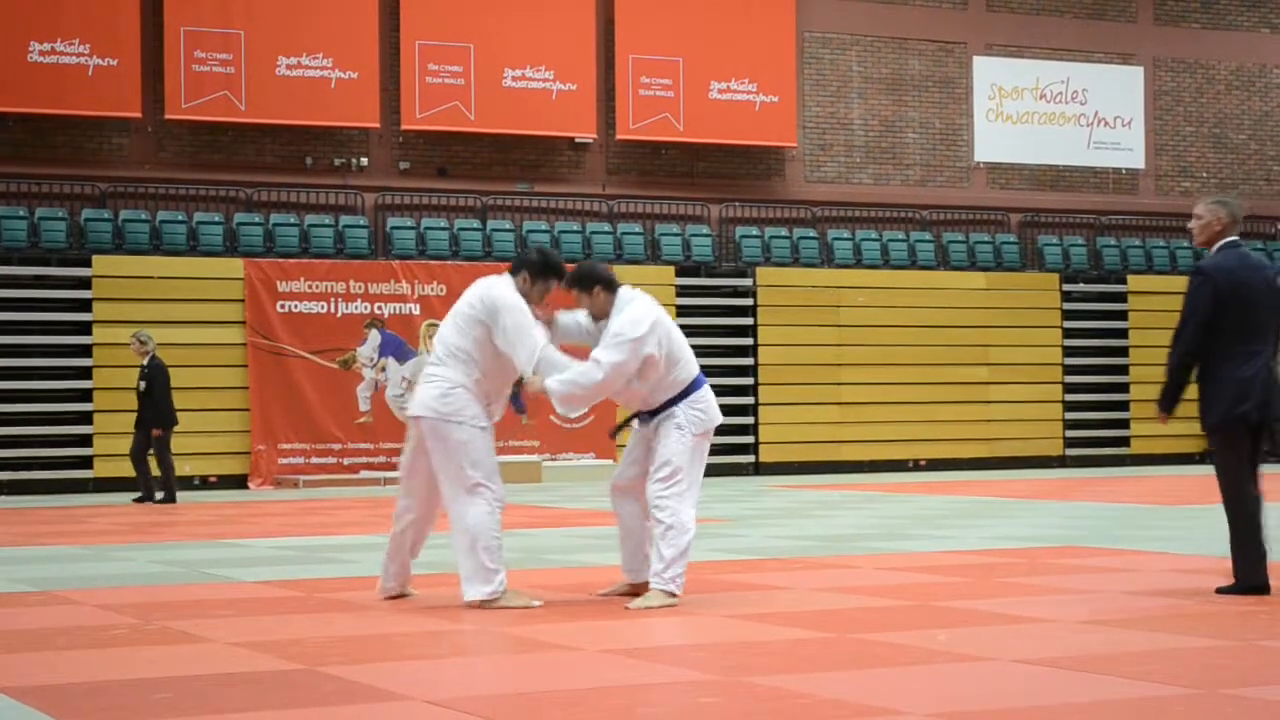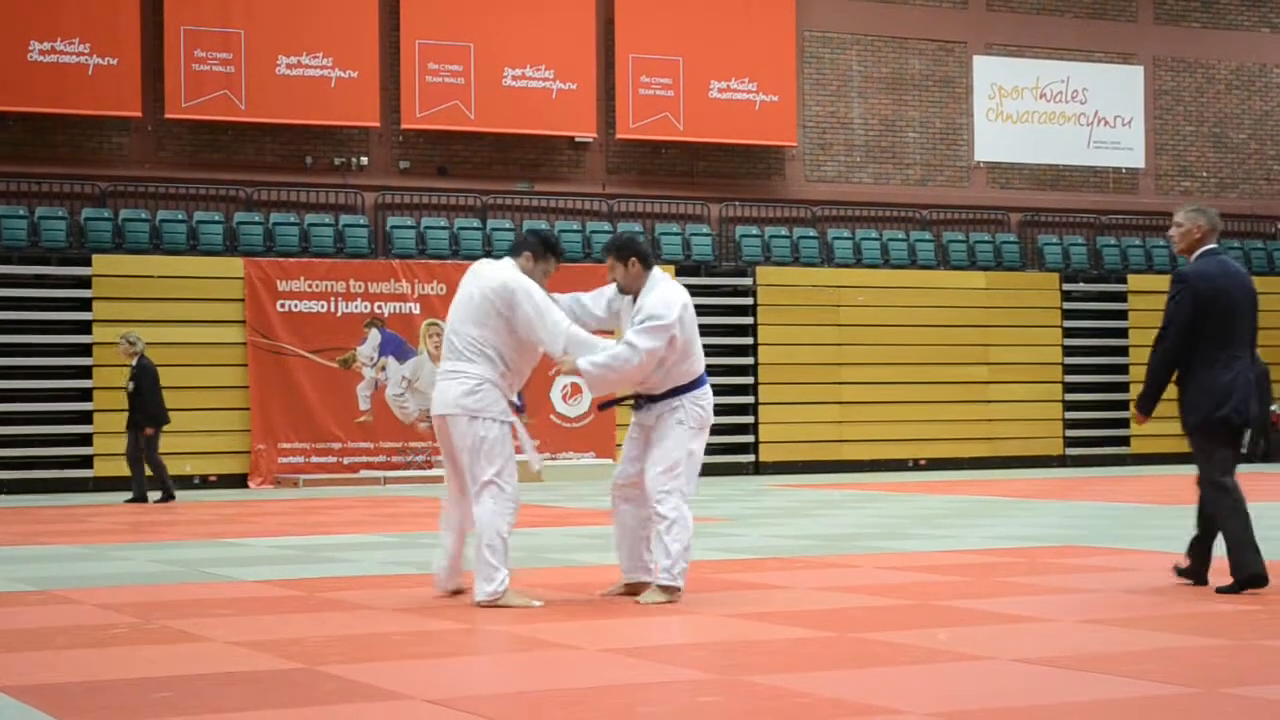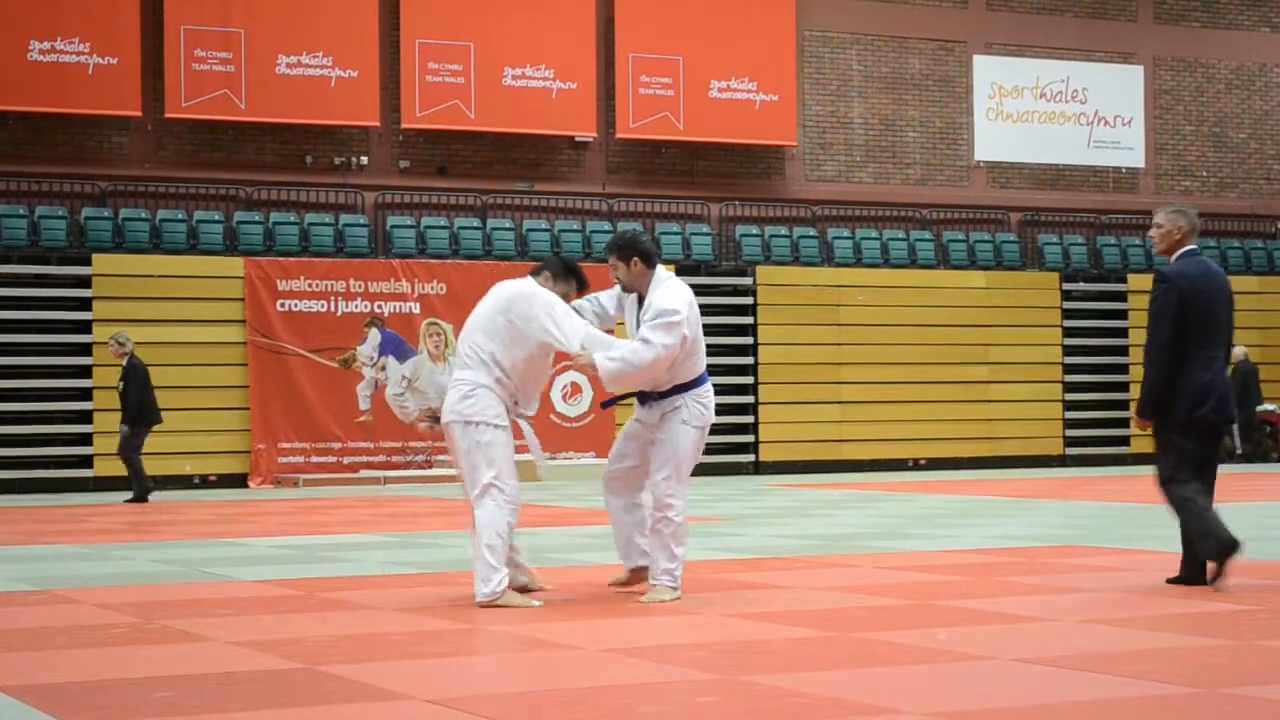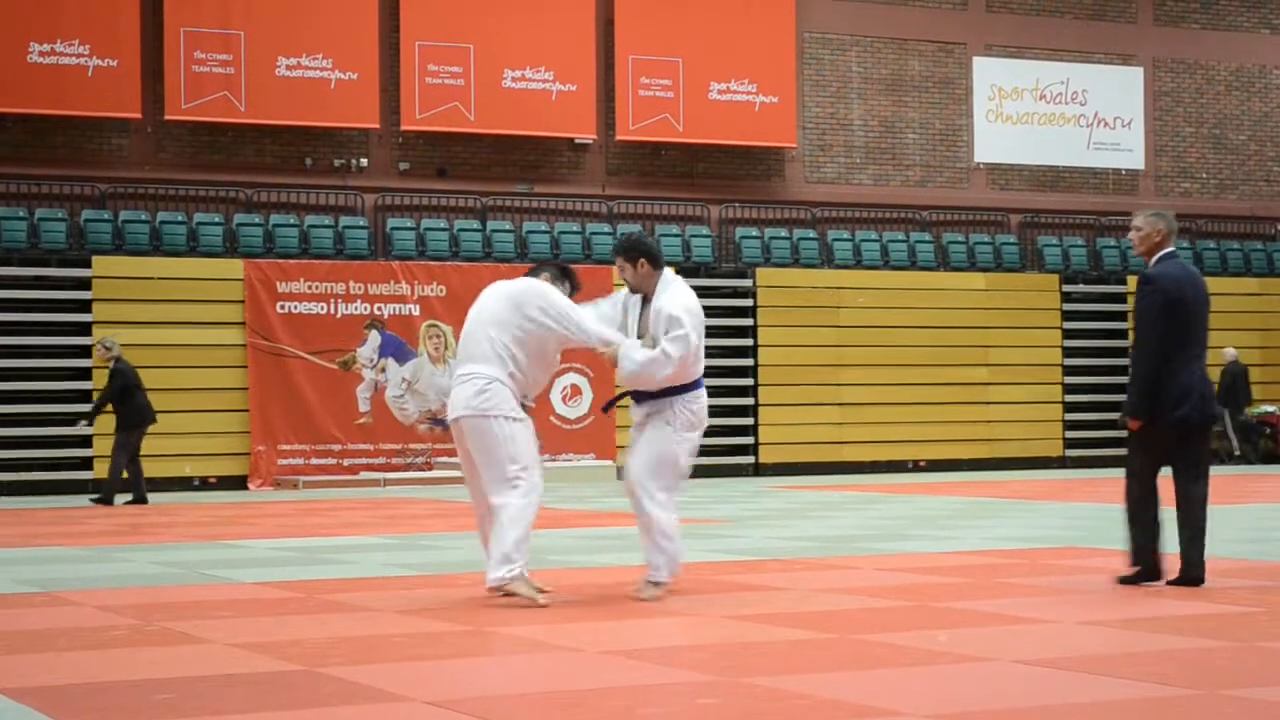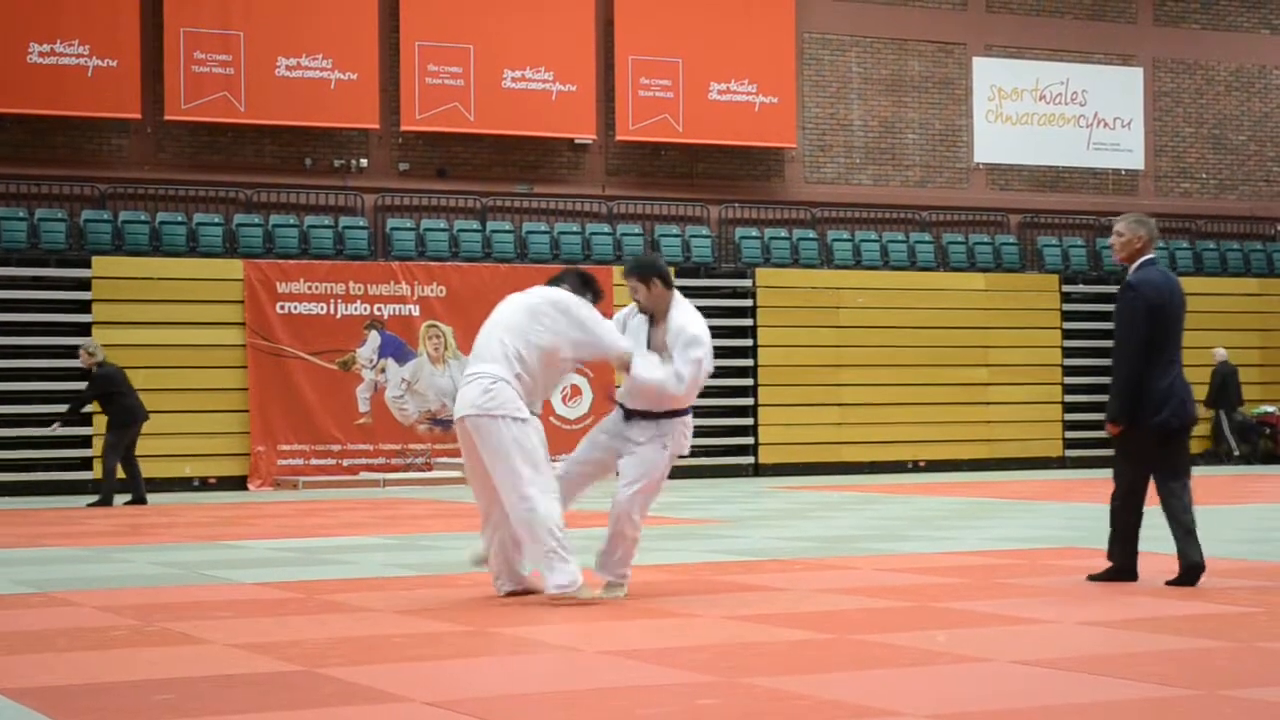
dt=0.2s
person 1, frame 1
left shoulder: (1210, 271)
left elbow: (1188, 341)
left wrist: (1168, 399)
left hip: (1227, 395)
left knee: (1236, 485)
right knee: (1246, 482)
person 1, frame 2
left shoulder: (1190, 277)
right shoulder: (1240, 275)
left elbow: (1169, 346)
right elbow: (1249, 340)
left wrist: (1146, 402)
left hip: (1207, 398)
right hip: (1239, 396)
left knee: (1218, 483)
right knee: (1214, 480)
left ankle: (1249, 567)
right ankle: (1197, 563)
person 1, frame 3
left shoulder: (1171, 277)
right shoulder: (1218, 276)
left elbow: (1159, 349)
right elbow: (1224, 340)
left wrist: (1146, 407)
left hip: (1182, 398)
right hip: (1216, 395)
left knee: (1175, 479)
right knee: (1198, 479)
left ankle: (1218, 541)
right ankle: (1194, 566)
person 1, frame 4
left shoulder: (1154, 278)
right shoulder: (1193, 276)
left elbow: (1146, 350)
left wrist: (1137, 407)
left hip: (1166, 399)
right hip: (1197, 395)
left knee: (1141, 479)
right knee: (1192, 481)
left ankle: (1147, 562)
right ankle: (1192, 566)
person 1, frame 5
left shoulder: (1135, 285)
right shoulder: (1170, 281)
left elbow: (1127, 357)
left wrist: (1117, 412)
left hip: (1145, 405)
right hip: (1175, 401)
left knee: (1128, 486)
right knee: (1173, 483)
left ankle: (1123, 563)
right ankle: (1189, 559)
person 2, frame 1
left shoulder: (637, 317)
right shoulder: (621, 308)
left elbow: (601, 374)
right elbow: (586, 329)
left wrist: (548, 386)
right wrist: (549, 322)
left hip: (686, 412)
right hip: (658, 413)
left knee: (667, 495)
right knee: (626, 489)
left ankle: (666, 587)
right ankle: (638, 578)
person 2, frame 2
left shoulder: (666, 301)
right shoulder: (630, 293)
left elbow: (632, 358)
right elbow: (589, 308)
left wrist: (581, 366)
left hip: (683, 406)
right hip: (651, 406)
left knee: (665, 489)
right knee: (628, 488)
left ankle: (668, 581)
right ankle: (637, 577)
person 2, frame 3
left shoulder: (672, 300)
right shoulder: (634, 292)
left elbow: (648, 354)
right elbow: (600, 307)
left wrist: (597, 362)
left hip: (683, 404)
right hip: (652, 404)
left knee: (666, 491)
right knee: (619, 479)
left ankle: (667, 580)
right ankle: (639, 564)
person 2, frame 4
left shoulder: (679, 304)
right shoulder: (636, 295)
left elbow: (669, 363)
right elbow: (605, 315)
left wrist: (623, 354)
left hip: (678, 406)
right hip: (651, 404)
left knee: (649, 483)
right knee: (640, 483)
left ankle: (660, 574)
right ankle: (660, 565)
person 2, frame 5
left shoulder: (691, 330)
right shoulder: (634, 315)
left elbow: (680, 384)
left wrist: (635, 368)
left hip: (663, 429)
right hip: (626, 419)
left knee: (626, 503)
right knee: (571, 475)
left ankle: (613, 579)
person 3, frame 1
left shoulder: (490, 289)
right shoulder: (505, 300)
left elbow: (528, 344)
right elbow: (539, 359)
left hip: (429, 403)
right hip: (454, 406)
left knee: (418, 500)
right knee: (481, 494)
left ankle: (394, 580)
right ankle: (489, 589)
person 3, frame 2
left shoulder: (483, 271)
right shoulder: (514, 284)
right elbow: (562, 336)
left hip: (449, 397)
right hip: (477, 399)
left knee: (463, 493)
right knee: (495, 492)
left ankle: (450, 576)
right ankle: (492, 588)
person 3, frame 3
left shoulder: (509, 292)
right shoulder: (530, 295)
right elbow: (580, 336)
left hip: (465, 405)
right hip: (480, 406)
left knee: (489, 496)
right knee: (497, 496)
left ankle: (511, 574)
right ankle: (493, 588)
person 3, frame 4
left shoulder: (500, 291)
right shoulder: (536, 290)
right elbow: (589, 329)
left hip: (466, 401)
right hip: (490, 400)
left knee: (491, 494)
right knee: (522, 486)
left ankle: (508, 572)
right ankle: (506, 572)
person 3, frame 5
left shoulder: (521, 302)
right shoulder: (559, 300)
right elbow: (613, 345)
left hip: (471, 402)
right hip: (496, 402)
left knee: (497, 499)
right knee: (537, 489)
left ankle: (508, 577)
right ankle: (562, 580)
